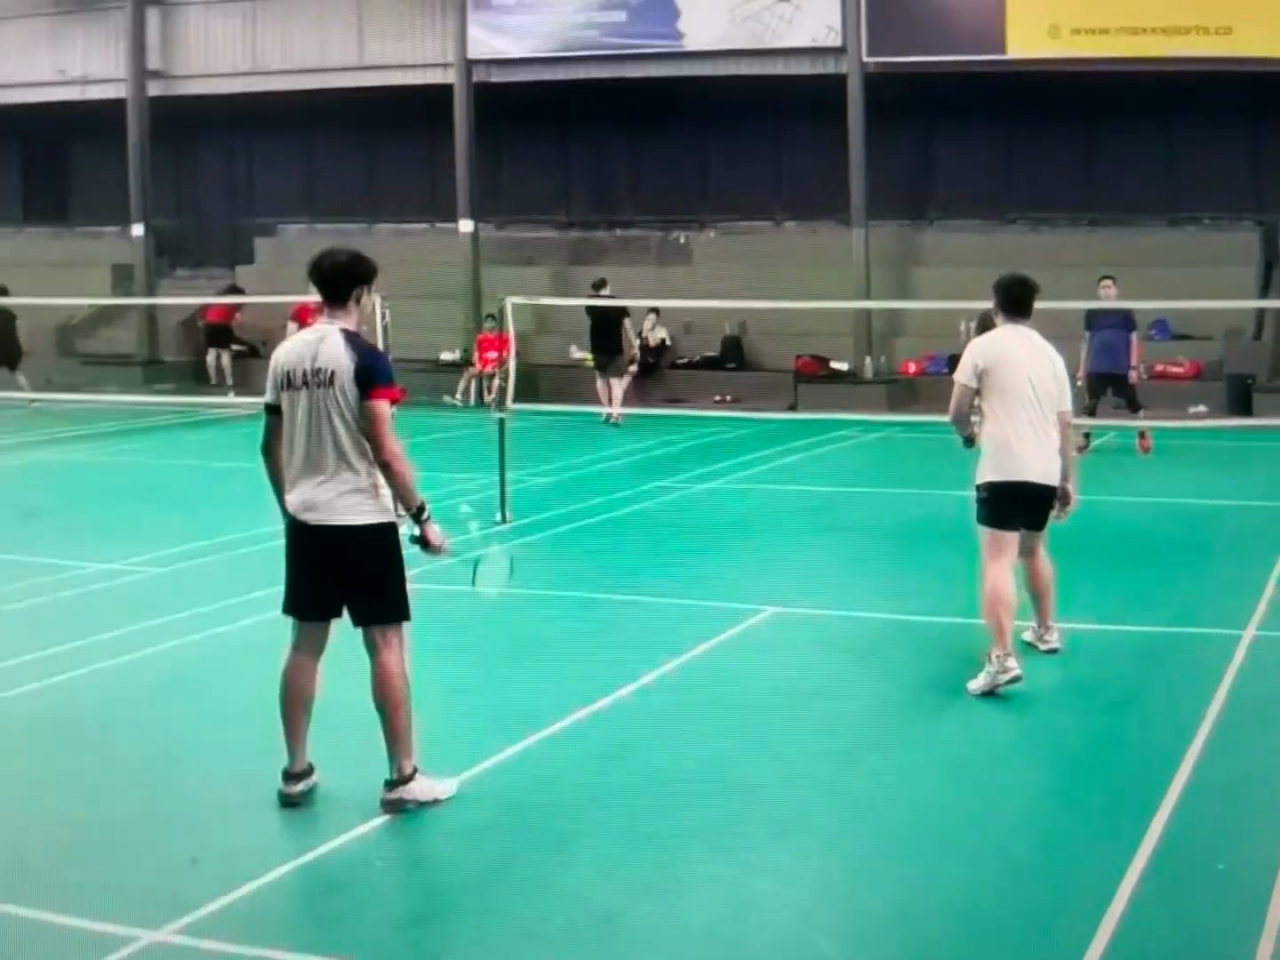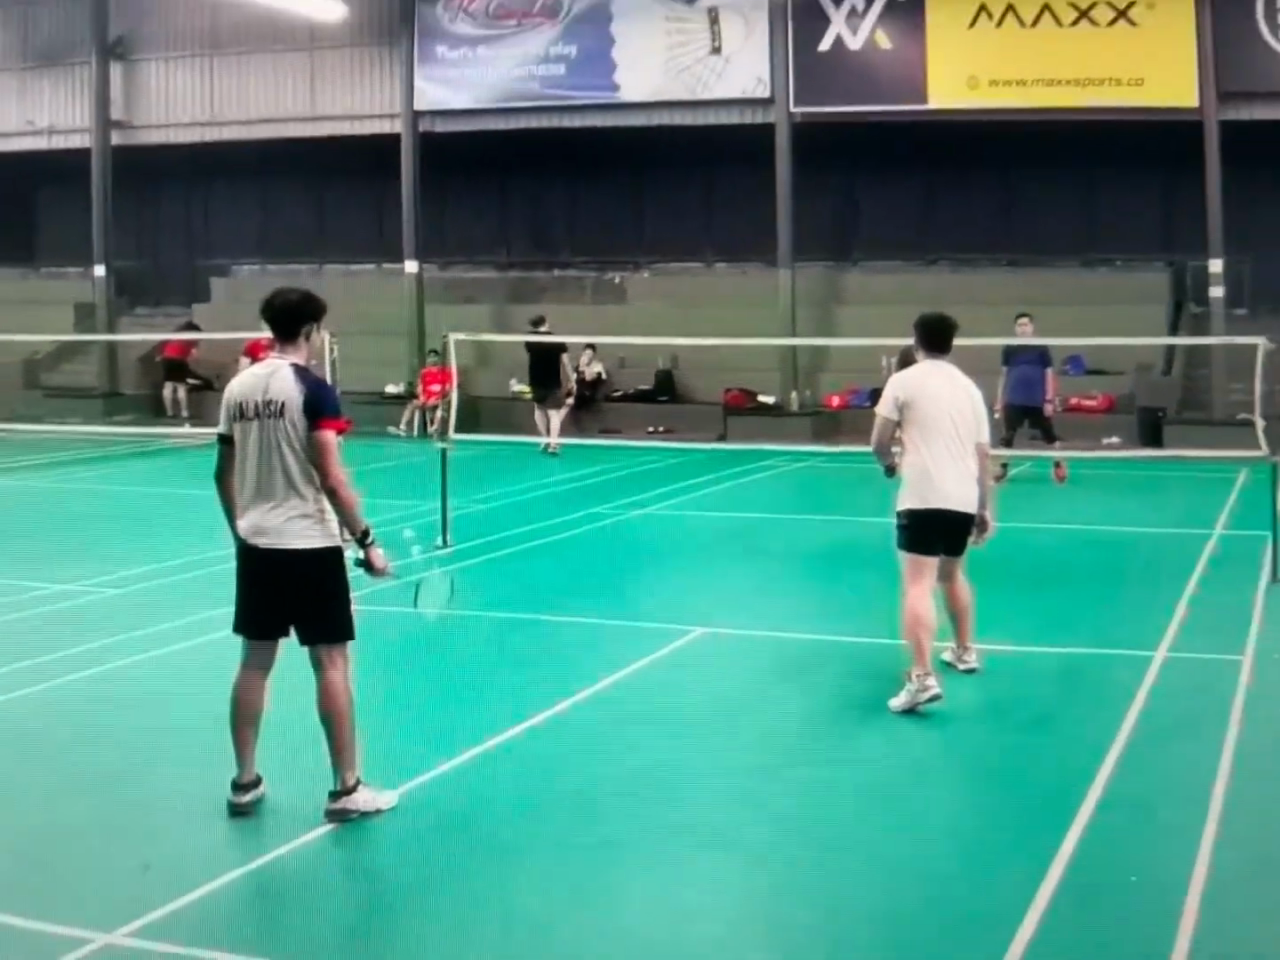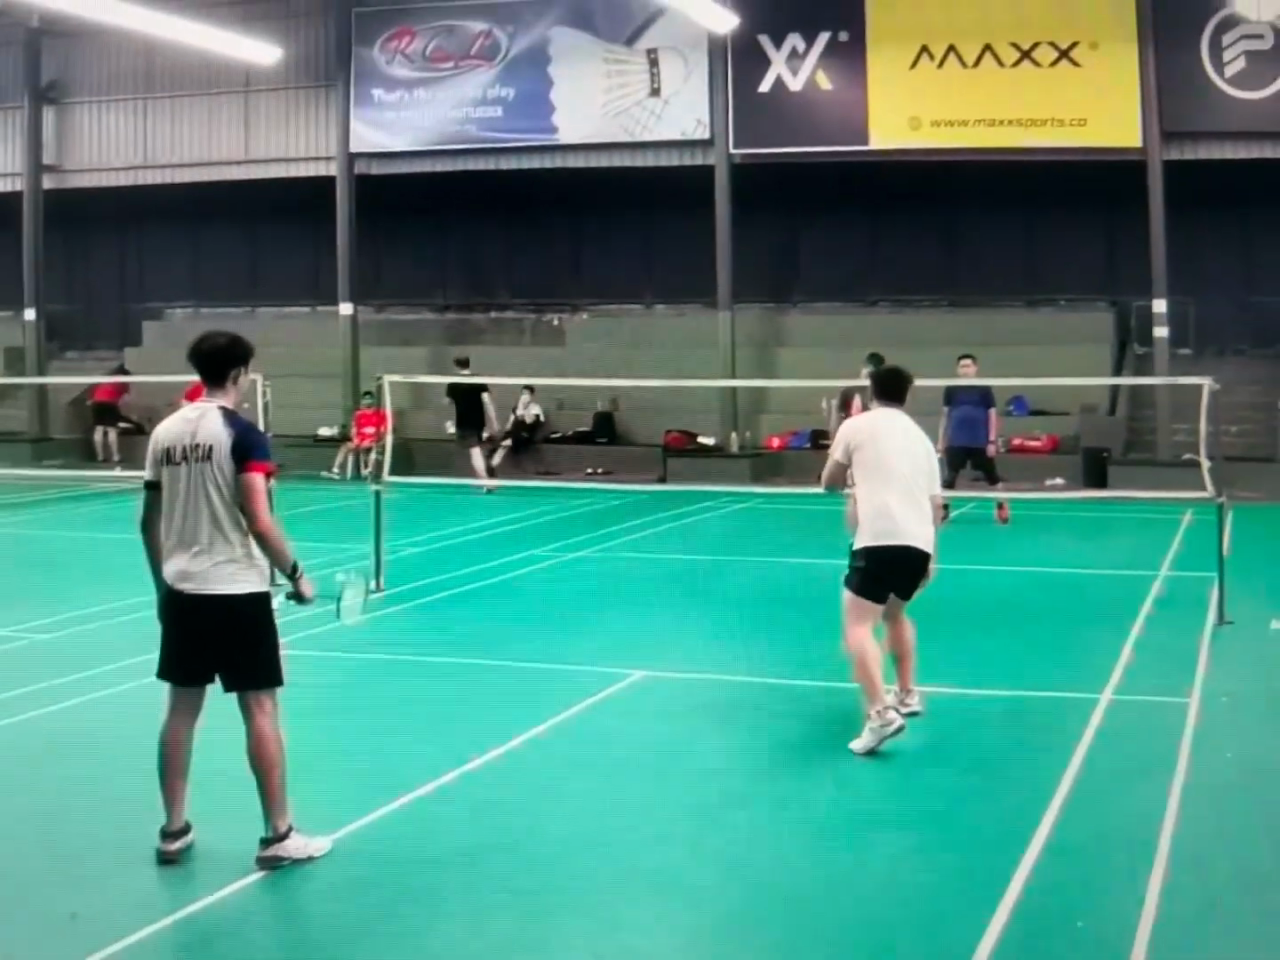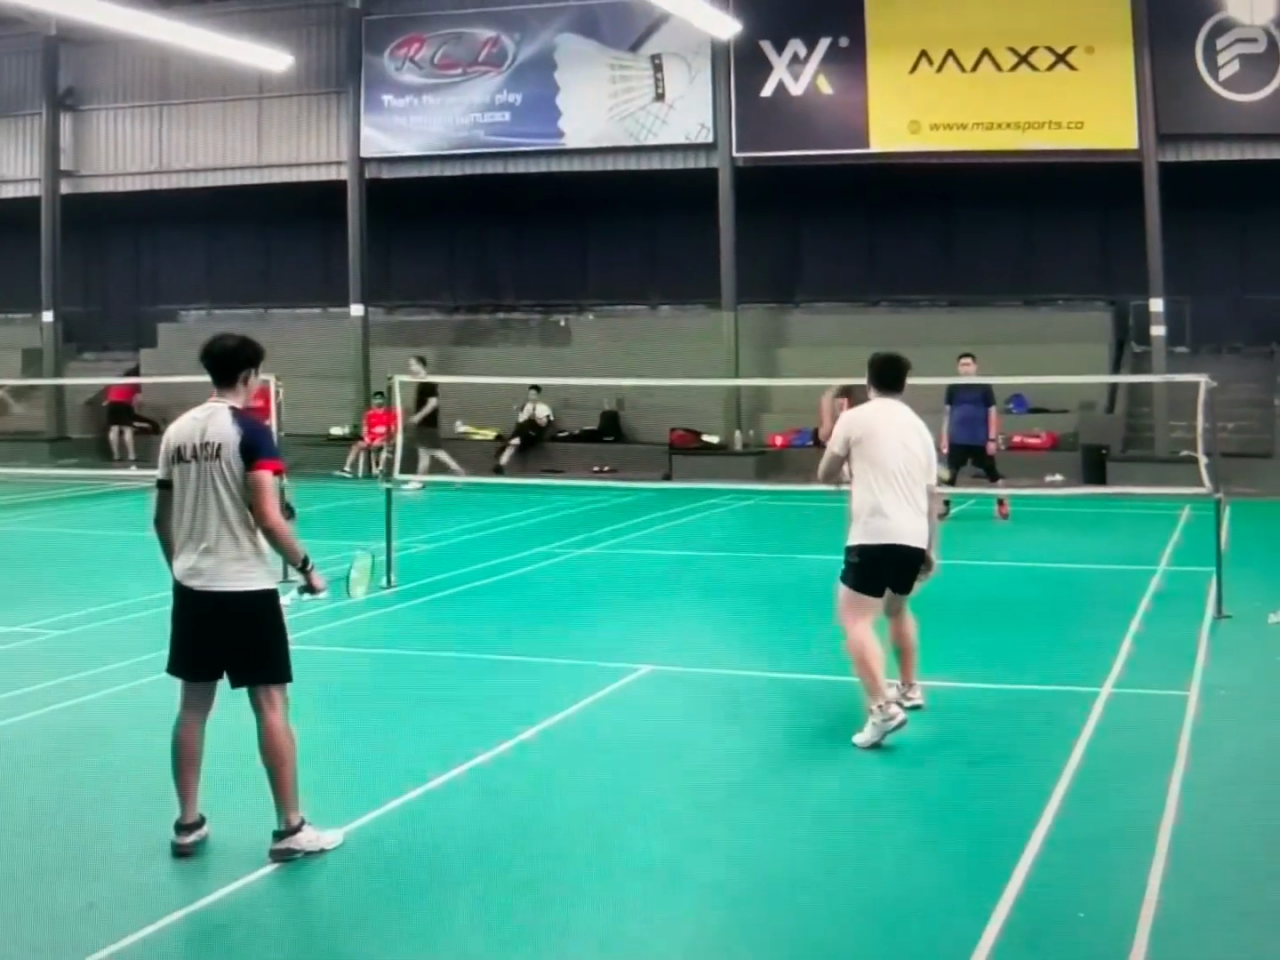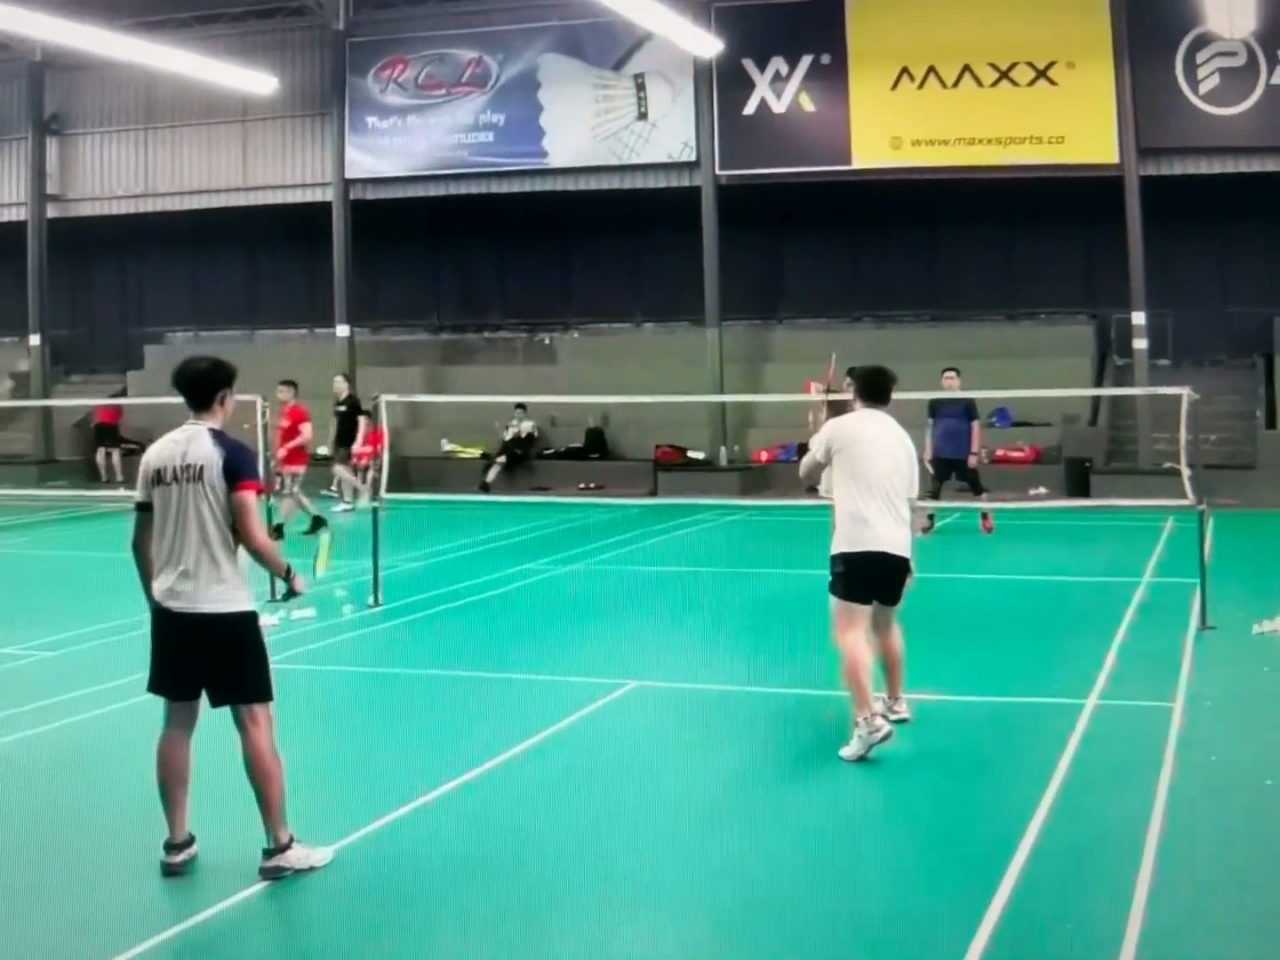
dt=0.7s
person 1, frame 1
left shoulder: (284, 354)
right shoulder: (364, 357)
left elbow: (271, 447)
right elbow: (386, 453)
right wrist: (423, 518)
left hip: (306, 520)
right hip: (362, 521)
left knee: (306, 644)
right knee: (386, 646)
left ankle: (296, 771)
right ankle: (404, 778)
person 1, frame 2
left shoulder: (238, 387)
right shoulder: (313, 389)
left elbow: (224, 475)
right elbow: (332, 480)
right wrist: (367, 542)
left hip: (257, 545)
right hip: (310, 545)
left knee: (254, 662)
right knee: (331, 664)
left ankle: (244, 782)
right ankle: (347, 789)
person 1, frame 3
left shoulder: (164, 431)
right shoulder: (241, 432)
left elbow: (149, 523)
right elbow: (259, 523)
left wrist: (163, 585)
right wrist: (296, 576)
left hip: (183, 591)
right hip: (237, 591)
left knee: (181, 710)
right knee: (260, 711)
left ankle: (173, 831)
right ankle: (279, 837)
person 1, frame 4
left shoulder: (176, 431)
right shoulder: (250, 431)
left elbow: (162, 519)
right elbow: (269, 519)
right wrist: (307, 567)
left hip: (192, 588)
right hip: (245, 589)
left knee: (193, 705)
right knee: (271, 705)
left ankle: (187, 824)
right ankle: (290, 829)
person 1, frame 5
left shoulder: (154, 454)
right shoulder: (231, 453)
left elbow: (140, 543)
right elbow: (253, 538)
right wrist: (288, 575)
left hip: (171, 609)
right hip: (225, 610)
left knee: (177, 724)
right knee: (255, 723)
left ankle: (177, 843)
right ankle: (280, 847)
person 2, frame 1
left shoulder: (983, 346)
right shoulder: (1050, 353)
left elbow: (957, 412)
right elbow: (1064, 424)
left wrist: (969, 434)
right wrist: (1067, 480)
left hip: (1003, 471)
right hip: (1045, 472)
left knee: (998, 561)
right knee: (1033, 549)
left ankle: (1002, 659)
right ankle: (1046, 630)
person 2, frame 2
left shoulder: (904, 380)
right shoulder: (969, 387)
left elbow: (878, 443)
right elbow: (983, 454)
left wrist: (891, 464)
right wrist: (984, 508)
left hip: (923, 499)
right hip: (963, 500)
left knee: (917, 586)
right knee: (952, 573)
left ankle: (922, 678)
right ankle: (965, 651)
person 2, frame 3
left shoulder: (856, 425)
right shoulder: (920, 436)
left elbow: (830, 483)
right elbow: (935, 503)
right wrist: (928, 557)
left hip: (880, 540)
right hip: (919, 542)
left knee: (857, 625)
right knee: (895, 613)
left ankle: (880, 713)
right ankle: (907, 695)
person 2, frame 4
left shoulder: (855, 418)
right shoulder: (918, 426)
left elbow: (825, 476)
right elbow: (931, 494)
left wrist: (846, 464)
right wrist: (931, 547)
left hip: (874, 537)
right hip: (913, 538)
left knee: (855, 621)
right knee: (897, 609)
left ankle: (882, 709)
right ankle: (909, 688)
person 2, frame 5
left shoulder: (838, 427)
right shoulder: (902, 437)
left elbow: (806, 474)
left wrist: (819, 446)
right wrist: (908, 558)
left hip: (857, 546)
right hip: (896, 548)
left knee: (849, 633)
right knee: (885, 624)
left ankle: (869, 721)
right ankle: (895, 702)
